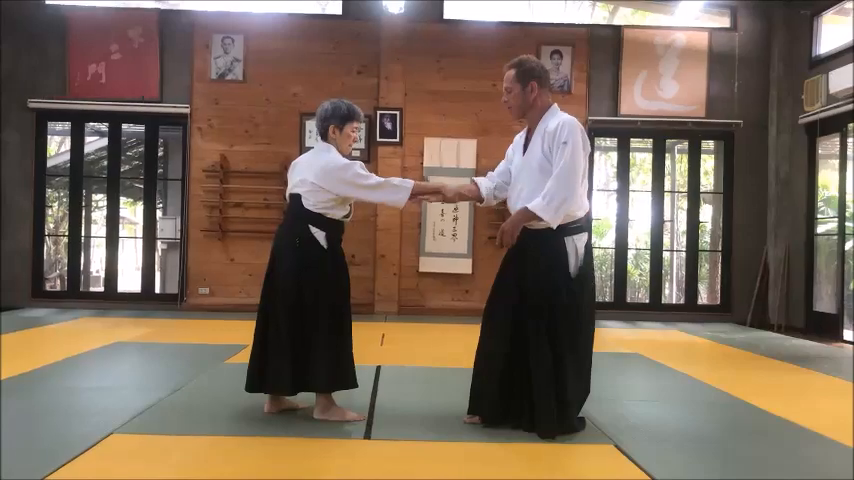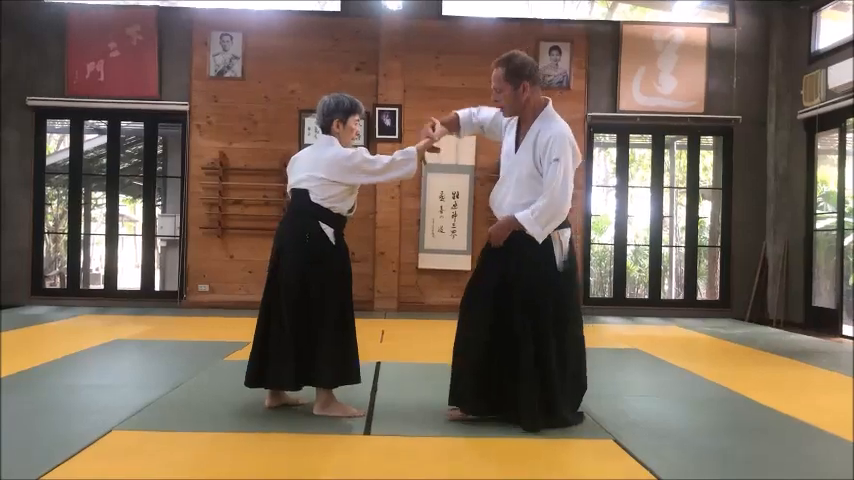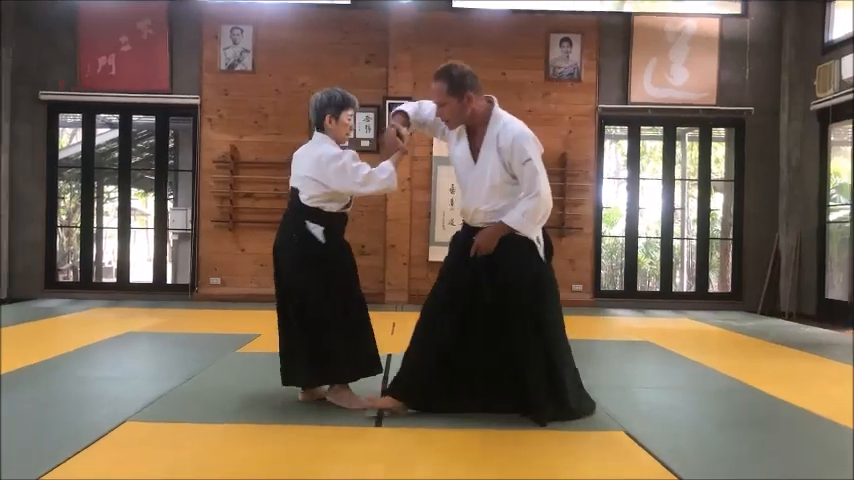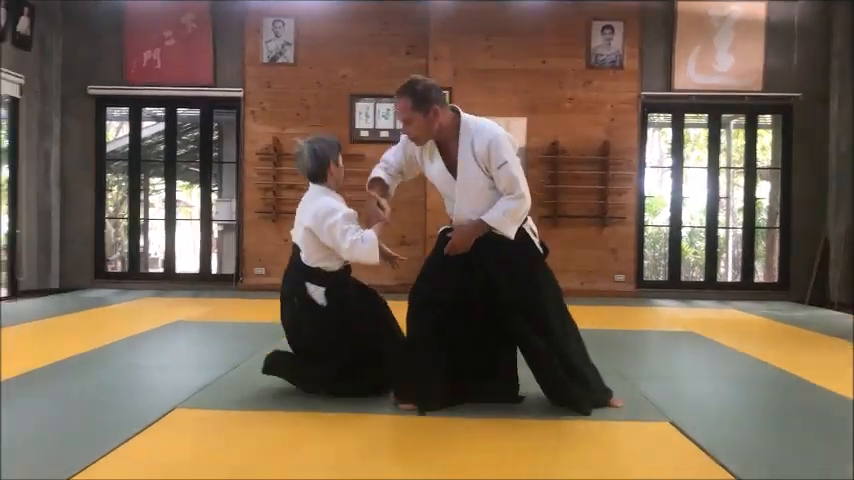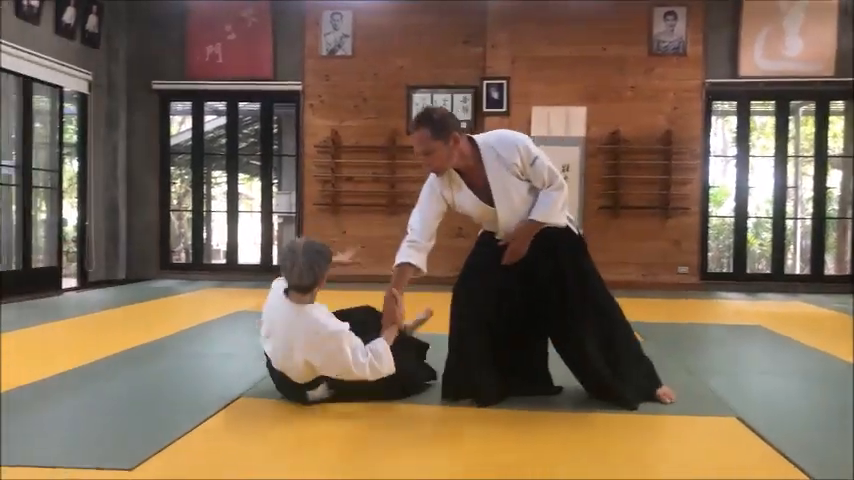
dt=0.3s
person 1, frame 1
left shoulder: (565, 128)
right shoulder: (522, 139)
left elbow: (562, 193)
right elbow: (495, 184)
left wrist: (518, 219)
right wrist: (453, 193)
left hip: (560, 247)
right hip: (529, 244)
left knee: (555, 335)
right knee: (504, 324)
left ankle: (557, 416)
right ankle: (498, 407)
person 1, frame 2
left shoulder: (555, 135)
right shoulder: (511, 119)
left elbow: (555, 203)
right elbow: (474, 118)
left wrist: (507, 225)
right wrist: (442, 126)
left hip: (541, 246)
right hip: (508, 238)
left knee: (542, 332)
right knee: (480, 316)
left ankle: (551, 409)
right ankle: (474, 399)
person 1, frame 3
left shoulder: (514, 136)
right shoulder: (453, 122)
left elbow: (539, 199)
right elbow: (414, 110)
left wrist: (497, 232)
right wrist: (401, 121)
left hip: (516, 244)
right hip: (472, 236)
left knee: (533, 328)
right knee: (442, 312)
left ankle: (560, 403)
right ankle: (407, 391)
person 1, frame 4
left shoulder: (488, 137)
right shoulder: (414, 143)
left elbow: (518, 199)
right elbow: (389, 167)
left wrist: (474, 230)
right wrist: (379, 188)
left hip: (507, 241)
right hip: (459, 238)
left knee: (543, 319)
right knee: (428, 306)
left ankle: (588, 390)
right ankle: (425, 391)
person 1, frame 5
left shoulder: (510, 145)
right shoulder: (439, 183)
left elbow: (556, 187)
right elbow: (417, 240)
left wrist: (526, 232)
right wrist: (393, 292)
left hip: (548, 236)
right hip: (498, 243)
left knee: (589, 311)
right knee: (471, 305)
left ankle: (641, 383)
right ankle: (478, 386)
person 2, frame 1
left shoulder: (302, 162)
right shoulder: (338, 167)
right elbow: (383, 188)
right wrist: (434, 188)
left hip: (292, 242)
right hip: (315, 247)
left knee: (287, 319)
right knee: (325, 323)
left ankle: (275, 395)
right ankle: (324, 402)
person 2, frame 2
left shoulder: (302, 157)
right shoulder: (344, 158)
right elbow: (389, 166)
right wrist: (425, 143)
left hip: (293, 236)
right hip: (319, 241)
left knee: (288, 313)
right knee: (326, 318)
left ankle: (276, 391)
right ankle: (325, 399)
person 2, frame 3
left shoulder: (305, 153)
right shoulder: (333, 157)
right elbow: (372, 180)
right wrist: (397, 153)
left hip: (294, 236)
right hip: (316, 241)
left knee: (303, 312)
right knee: (337, 312)
left ankle: (310, 384)
right ankle: (338, 386)
person 2, frame 4
left shoulder: (313, 199)
right shoulder: (331, 209)
right elbow: (357, 248)
left wrist: (380, 248)
right wrist: (378, 224)
left hip: (303, 291)
right hip: (313, 297)
person 2, frame 5
left shoulder: (277, 291)
right shoulder: (326, 330)
left elbow: (292, 276)
right elbow: (370, 365)
right wrist: (392, 327)
left knee: (363, 317)
left ankle: (403, 331)
